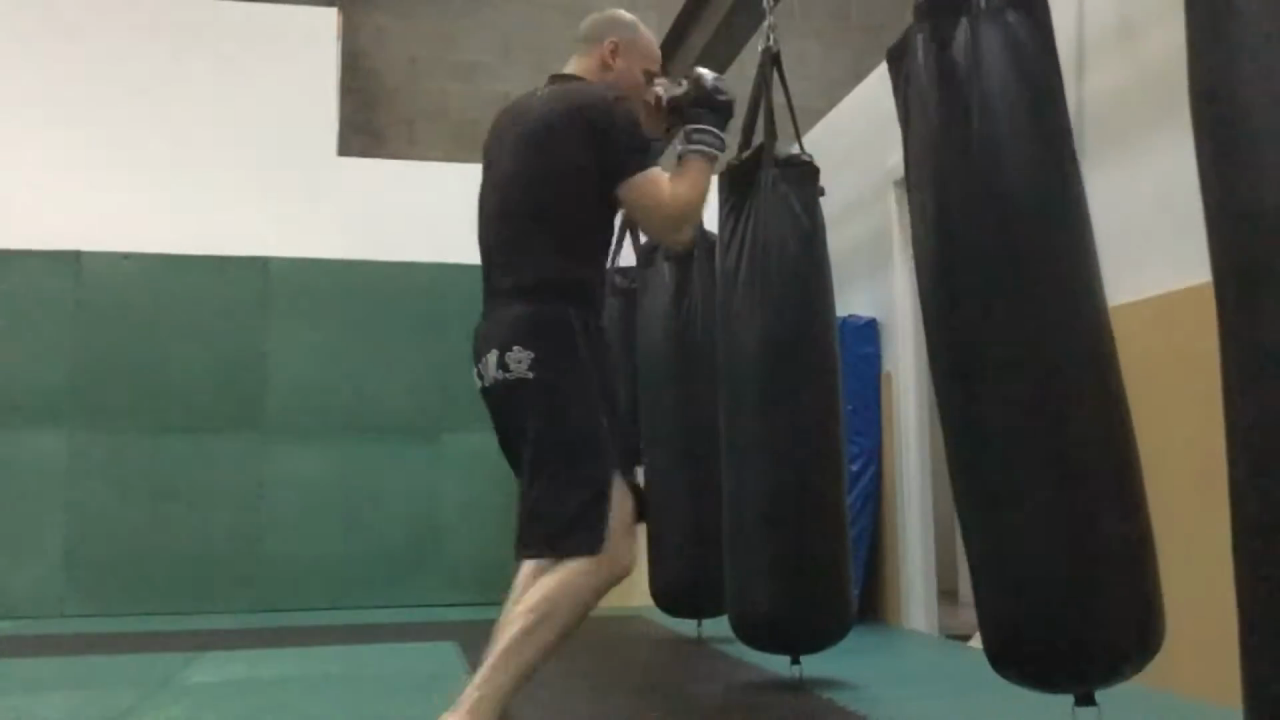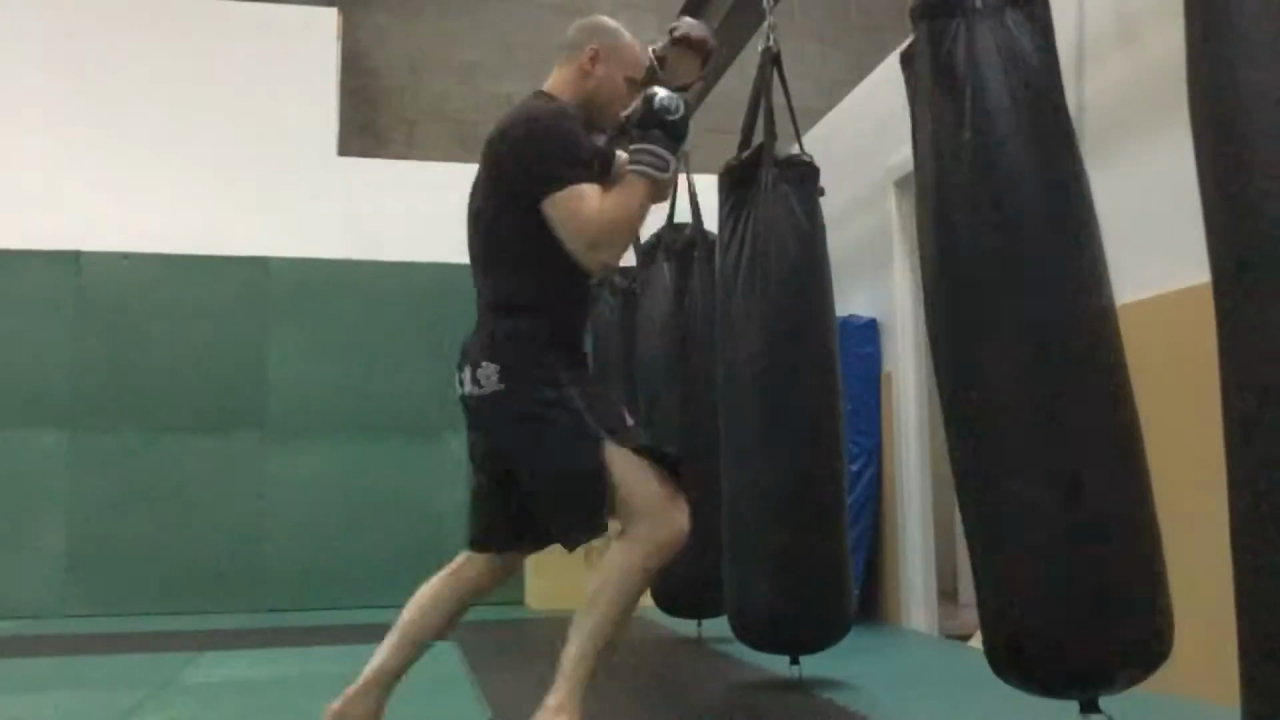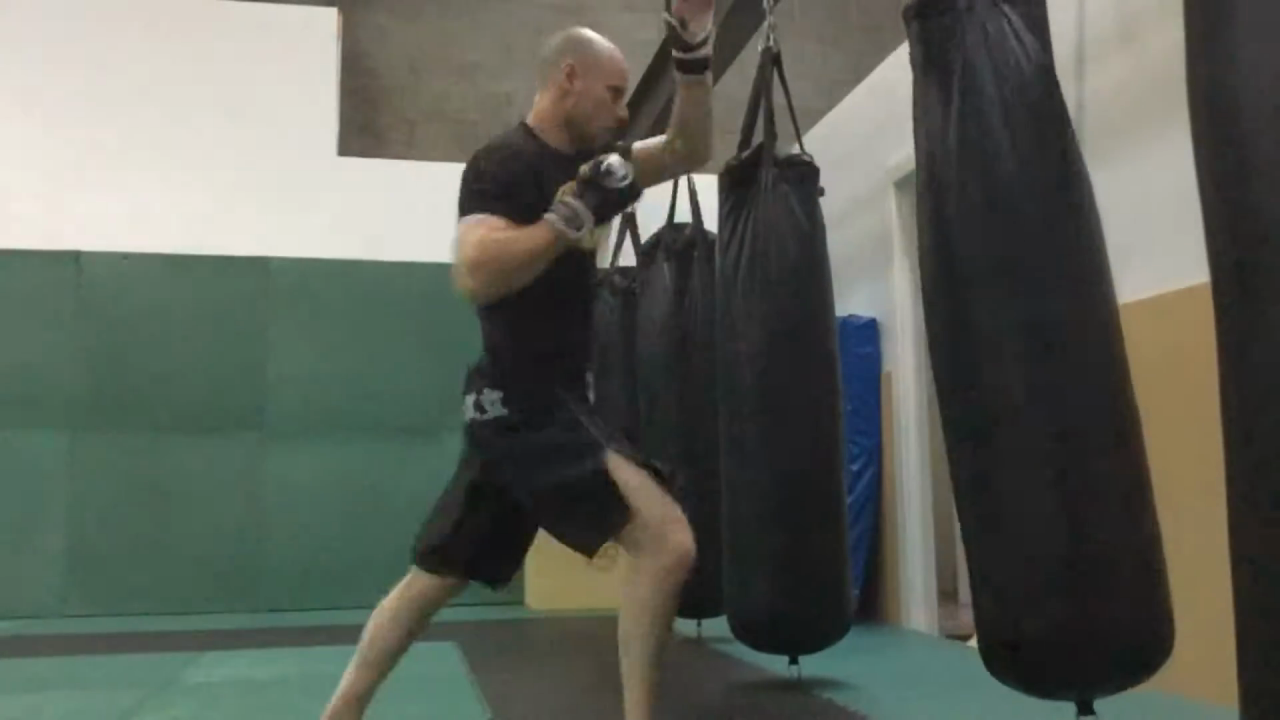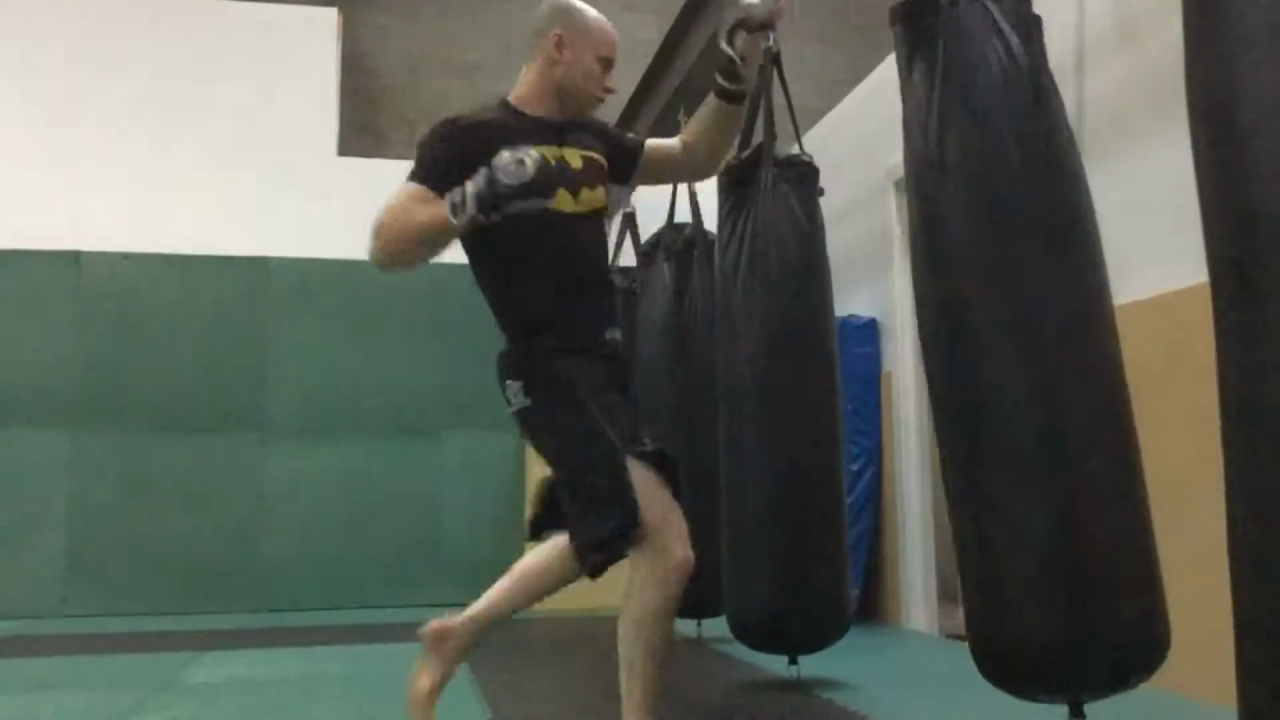
dt=0.1s
person 1, frame 1
left shoulder: (516, 117)
right shoulder: (599, 112)
right elbow: (677, 225)
left wrist: (685, 122)
right wrist: (701, 131)
left hip: (507, 345)
right hip: (548, 345)
left knee: (560, 545)
right knee: (602, 555)
person 1, frame 2
left shoulder: (547, 132)
right shoulder: (546, 129)
left elbow: (647, 189)
right elbow: (597, 245)
left wrist: (668, 91)
right wrist: (652, 149)
left hip: (522, 368)
right hip: (527, 367)
left knee: (491, 556)
right knee: (662, 520)
person 1, frame 3
left shoulder: (574, 158)
right shoulder: (507, 162)
left elbow: (687, 151)
right elbow: (477, 277)
right wrist: (579, 212)
left hip: (528, 404)
right hip: (526, 401)
left knee: (439, 574)
right knee: (669, 542)
person 1, frame 4
left shoulder: (591, 141)
right shoulder: (467, 137)
left elbow: (699, 158)
right elbow: (387, 246)
left wrist: (737, 74)
right wrist: (478, 199)
left hip: (598, 368)
right hip: (553, 379)
left knee: (596, 542)
right knee: (668, 554)
left ankle: (459, 632)
